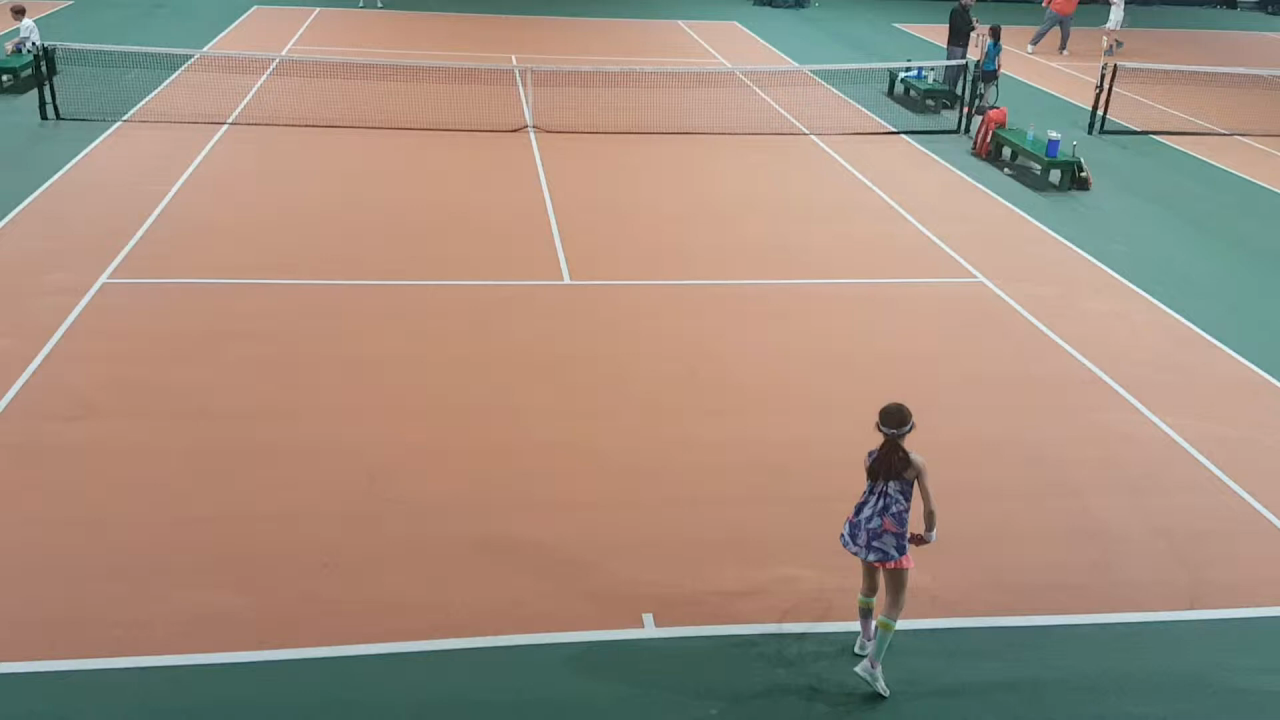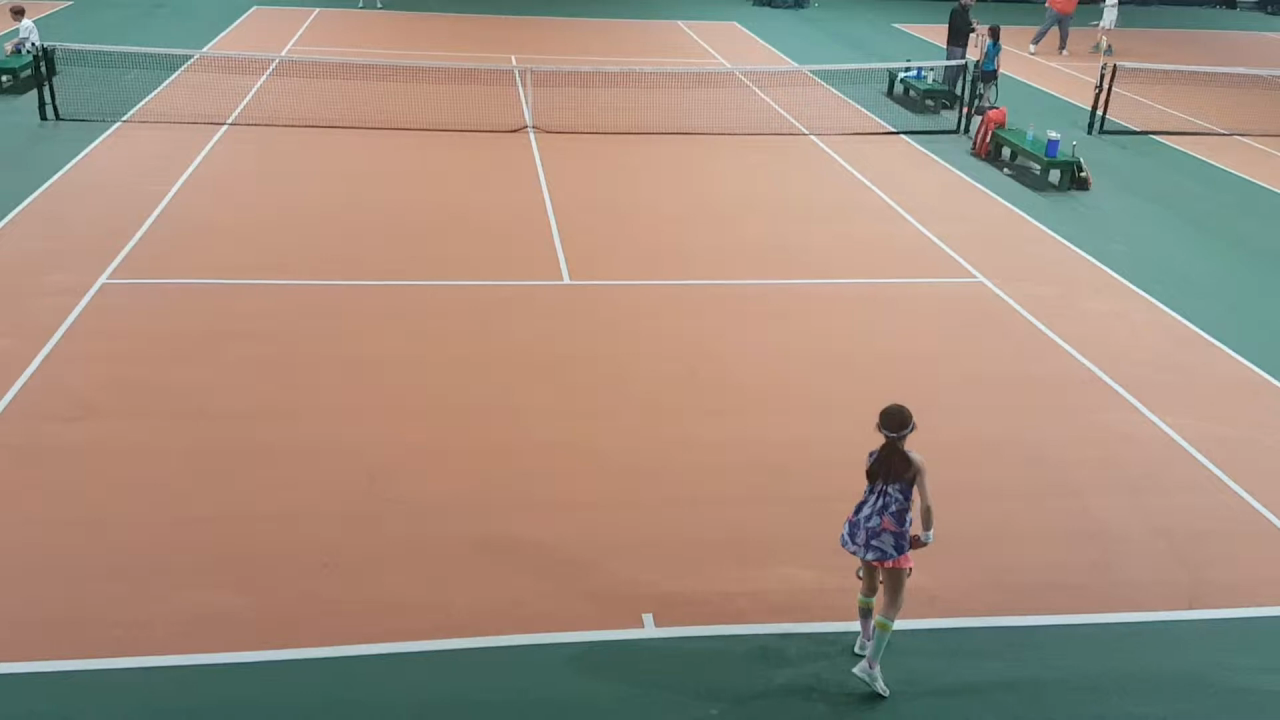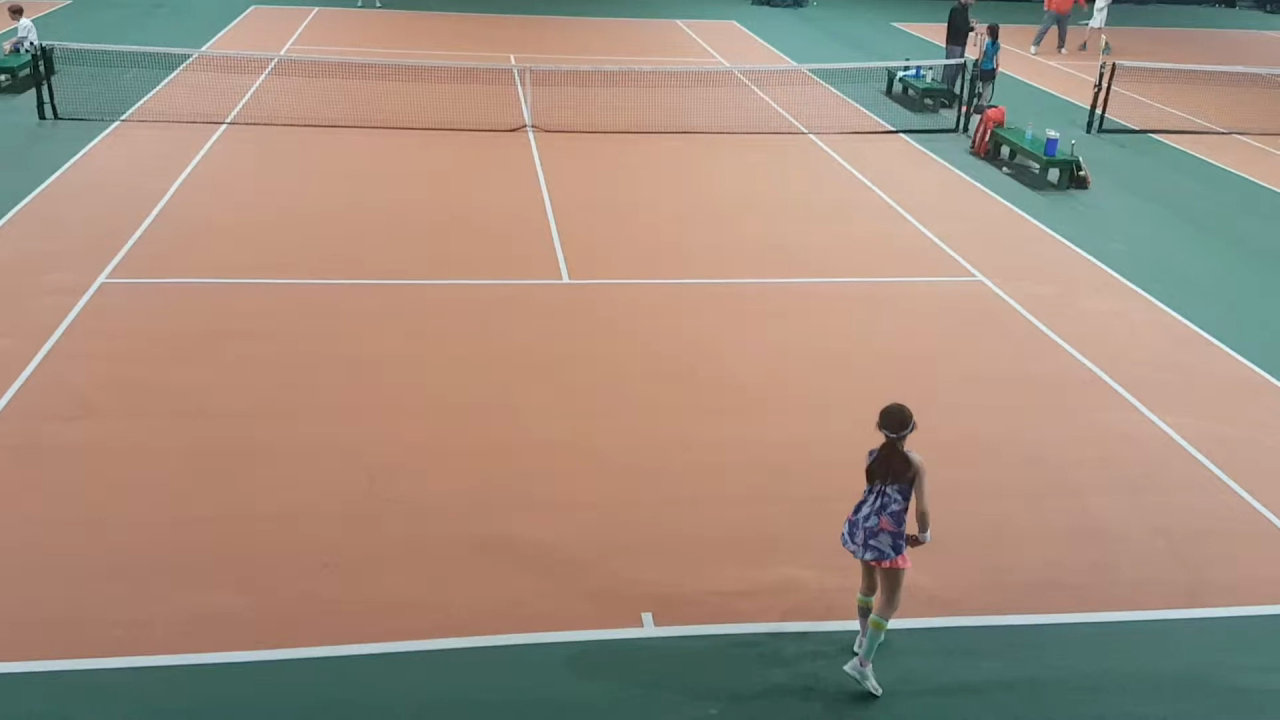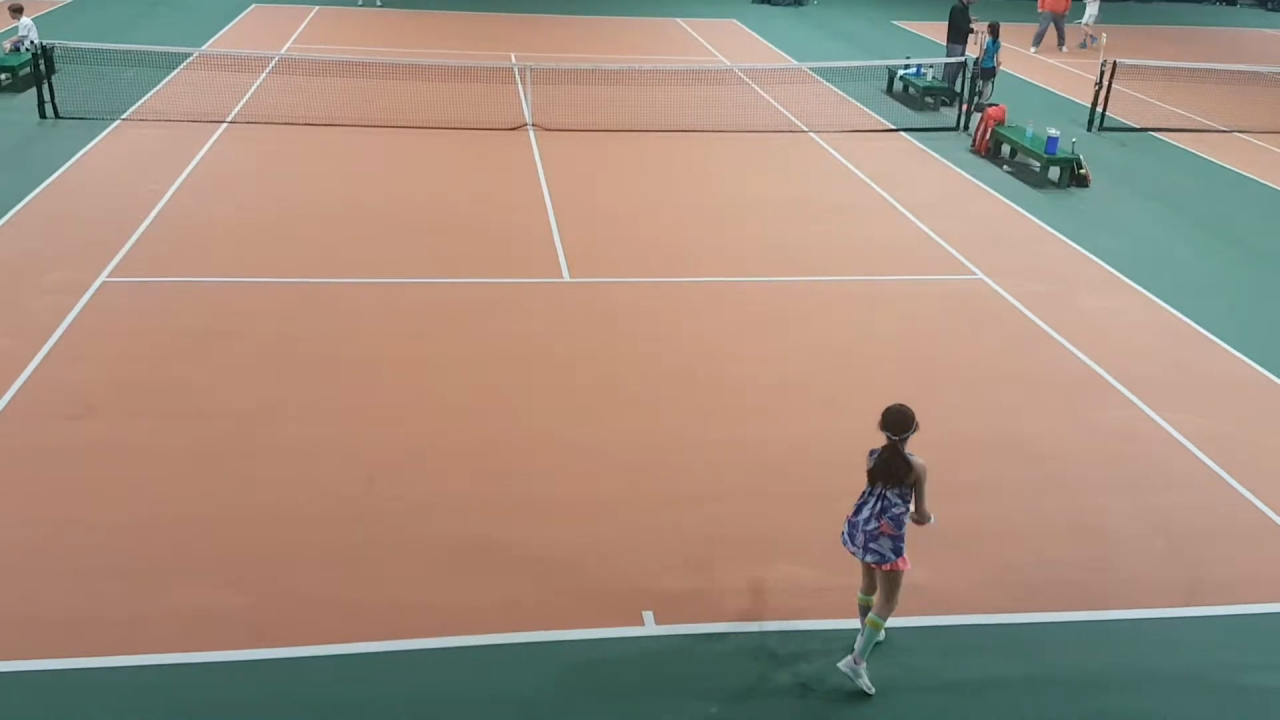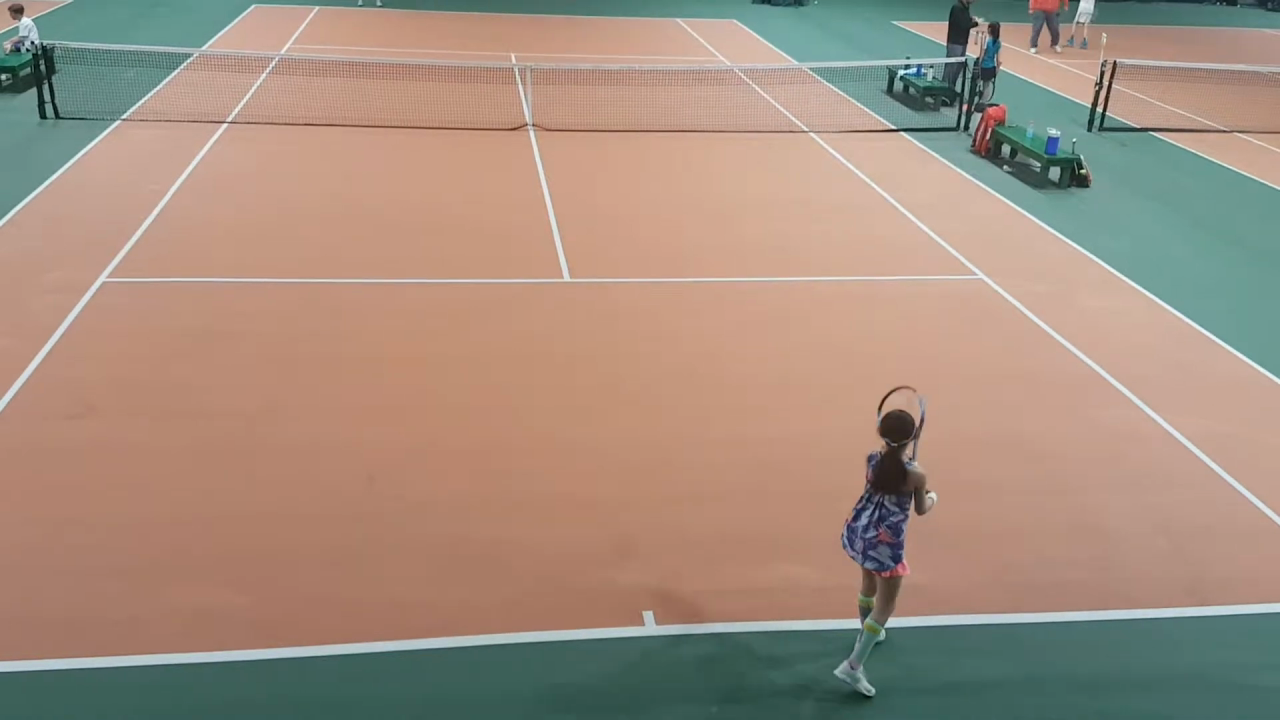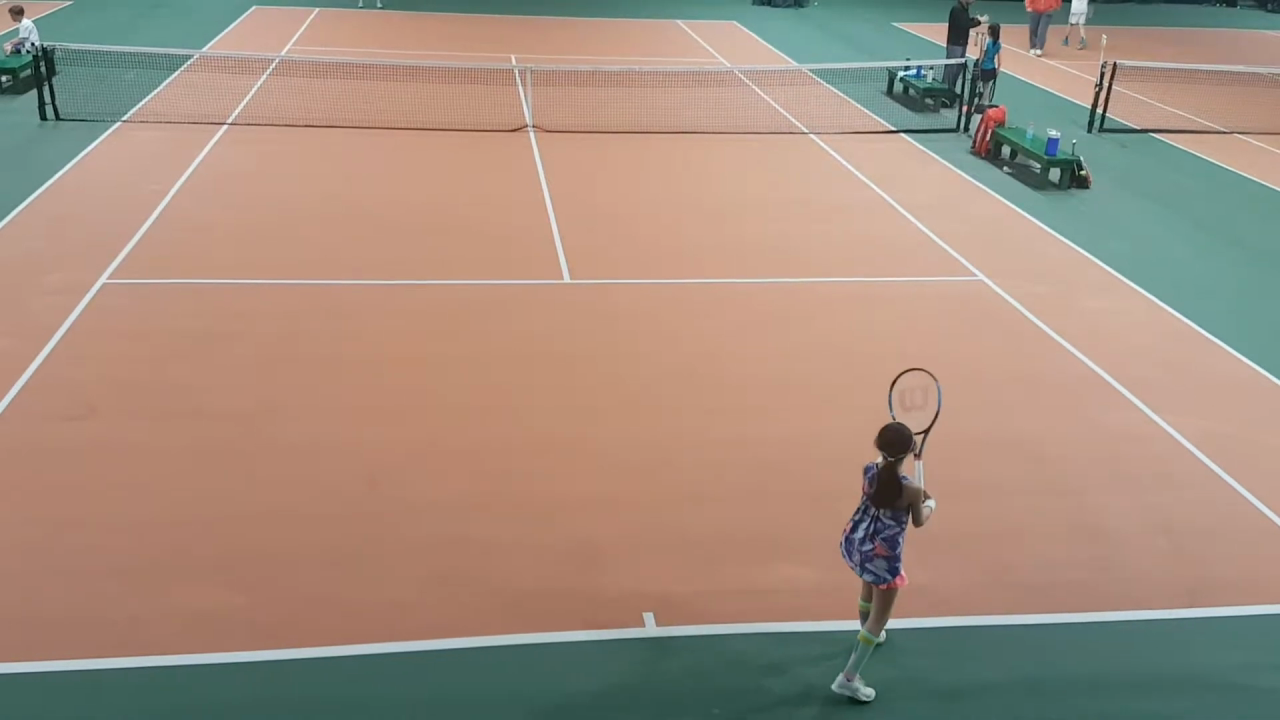
dt=0.2s
person 1, frame 1
left shoulder: (871, 458)
right shoulder: (915, 463)
right elbow: (929, 507)
right wrist: (929, 534)
left hip: (861, 527)
right hip: (888, 535)
left knee: (869, 584)
right knee: (895, 601)
left ankle: (866, 638)
right ankle: (873, 663)
person 1, frame 2
left shoulder: (873, 458)
right shoulder: (915, 462)
right elbow: (925, 504)
right wrist: (927, 535)
left hip: (861, 527)
right hip: (888, 535)
left knee: (869, 584)
right knee: (893, 600)
left ankle: (866, 637)
right ankle: (871, 663)
person 1, frame 3
left shoulder: (872, 456)
right shoulder: (914, 462)
right elbow: (921, 508)
right wrist: (923, 535)
left hip: (860, 525)
right hip: (886, 534)
left knee: (868, 583)
right knee: (889, 600)
left ankle: (866, 636)
right ankle: (862, 662)
person 1, frame 4
left shoulder: (873, 456)
right shoulder: (916, 466)
right elbow: (921, 511)
right wrist: (926, 519)
left hip: (859, 526)
right hip: (886, 535)
left knee: (869, 582)
right knee: (887, 601)
left ankle: (867, 633)
right ankle: (856, 660)
person 1, frame 5
left shoulder: (872, 460)
right shoulder: (916, 475)
right elbow: (921, 510)
right wrist: (932, 497)
left hip: (858, 531)
right hip: (885, 541)
left knee: (869, 584)
right knee: (884, 606)
left ankle: (868, 633)
right ankle: (853, 666)
person 1, frame 6
left shoulder: (868, 471)
right shoulder: (912, 490)
right elbow: (918, 522)
right wrist: (930, 503)
left hip: (855, 542)
right hip: (883, 554)
left knee: (869, 589)
right knee: (879, 616)
left ankle: (869, 634)
right ankle: (848, 679)
